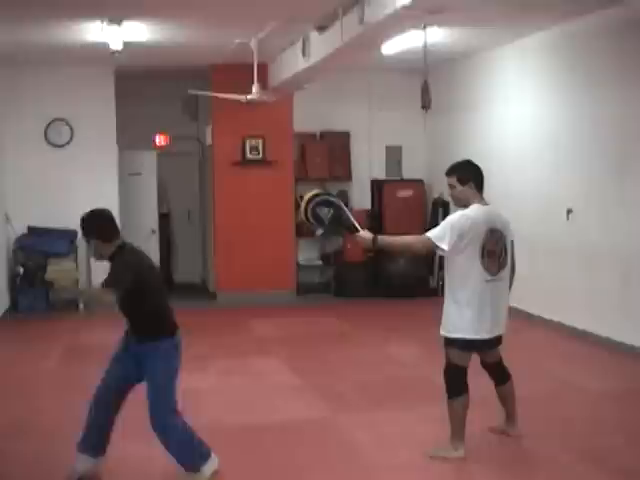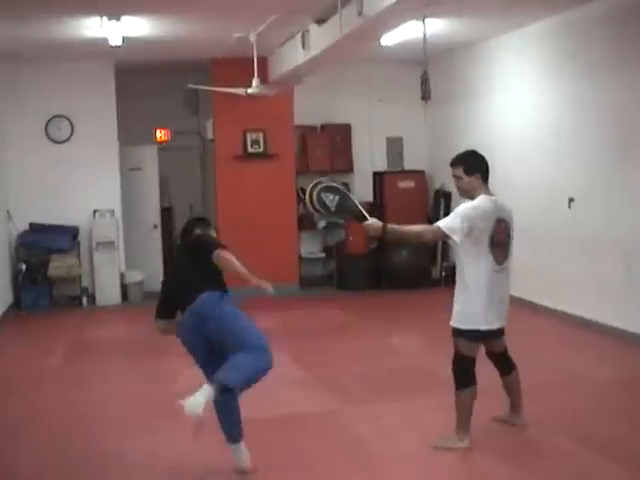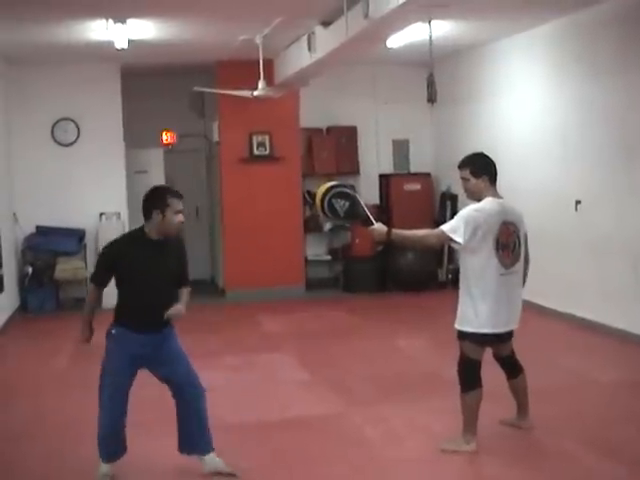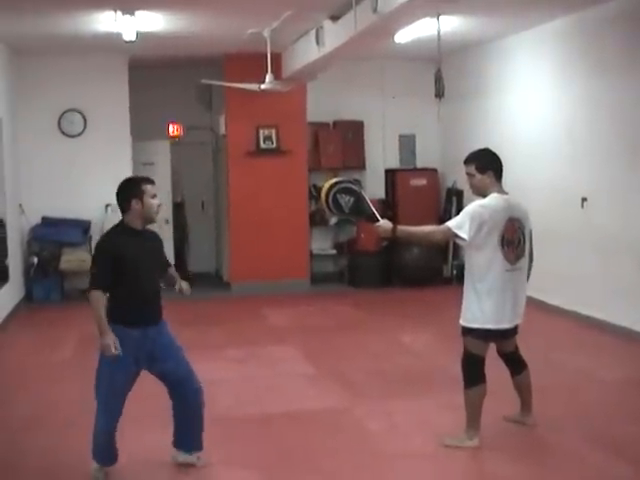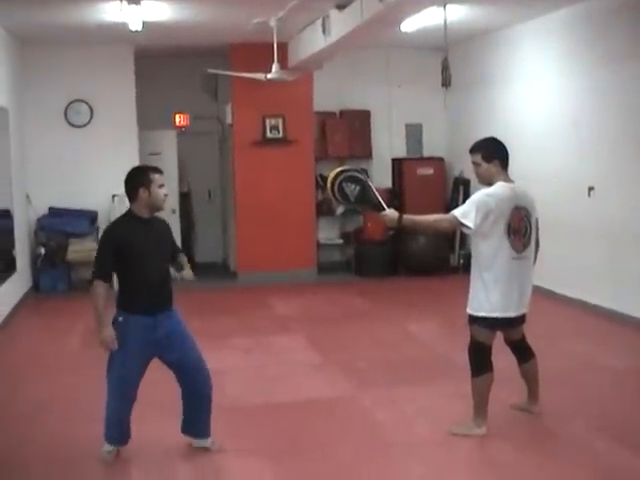
dt=0.7s
person 1, frame 1
left shoulder: (463, 220)
right shoulder: (501, 220)
left elbow: (420, 245)
right elbow: (509, 266)
left wrist: (374, 240)
left hip: (466, 315)
right hip: (492, 313)
left knee: (455, 375)
right knee: (495, 366)
left ankle: (456, 445)
right ankle: (511, 423)
person 1, frame 2
left shoulder: (472, 211)
right shoulder: (503, 209)
left elbow: (429, 234)
left wrist: (383, 229)
left hip: (475, 306)
right hip: (493, 302)
left knee: (463, 367)
right knee: (500, 356)
left ankle: (461, 436)
right ankle: (516, 413)
person 1, frame 3
left shoulder: (476, 213)
right shoulder: (514, 213)
left elbow: (433, 238)
right elbow: (524, 259)
left wrist: (388, 233)
right wrist: (514, 289)
left hip: (480, 309)
right hip: (505, 306)
left knee: (469, 369)
right knee: (507, 359)
left ankle: (468, 438)
right ankle: (523, 416)
person 1, frame 4
left shoulder: (482, 209)
right shoulder: (519, 209)
left elbow: (439, 234)
right elbow: (528, 255)
left wrist: (394, 230)
left hip: (485, 304)
right hip: (509, 301)
left knee: (472, 365)
right knee: (511, 355)
left ankle: (471, 434)
right ankle: (527, 413)
person 1, frame 5
left shoulder: (488, 198)
right shoulder: (526, 197)
left elbow: (445, 223)
right elbow: (534, 243)
left wrist: (400, 220)
left hip: (491, 293)
right hip: (516, 290)
left knee: (479, 353)
right knee: (518, 343)
left ankle: (478, 423)
right ankle: (533, 401)
person 2, frame 1
left shoulder: (127, 263)
right shoulder: (129, 256)
left elbow: (109, 298)
left wrist: (90, 294)
left hip: (160, 347)
right hip: (137, 342)
left knee: (163, 415)
right knee: (105, 399)
right ankle: (88, 458)
person 2, frame 2
left shoulder: (172, 276)
right shoulder: (199, 242)
left elbow: (162, 325)
right elbow: (219, 254)
right wrist: (254, 281)
left hip: (191, 325)
right hip: (213, 308)
left knee: (221, 389)
right knee: (258, 354)
left ankle: (238, 451)
right ankle: (203, 396)
person 2, frame 3
left shoulder: (177, 249)
right shoulder: (120, 248)
right elbow: (96, 286)
left wrist: (181, 305)
right wrist: (87, 324)
left hip: (162, 337)
right hip: (125, 338)
left knee: (191, 392)
right knee: (112, 404)
left ankle: (206, 456)
person 2, frame 4
left shoulder: (153, 239)
right shoulder: (110, 243)
right elbow: (97, 291)
left wrist: (177, 281)
right wrist: (104, 334)
left hip: (156, 331)
right hip: (123, 335)
left knee: (190, 390)
right knee: (109, 404)
left ankle: (186, 451)
person 2, frame 5
left shoulder: (162, 226)
right shoulder: (116, 233)
right elbow: (100, 281)
left wrist: (184, 269)
right wrist: (104, 325)
left hip: (167, 318)
right hip: (133, 323)
left knee: (198, 377)
right knee: (121, 390)
left ankle: (199, 435)
right ankle: (114, 441)
